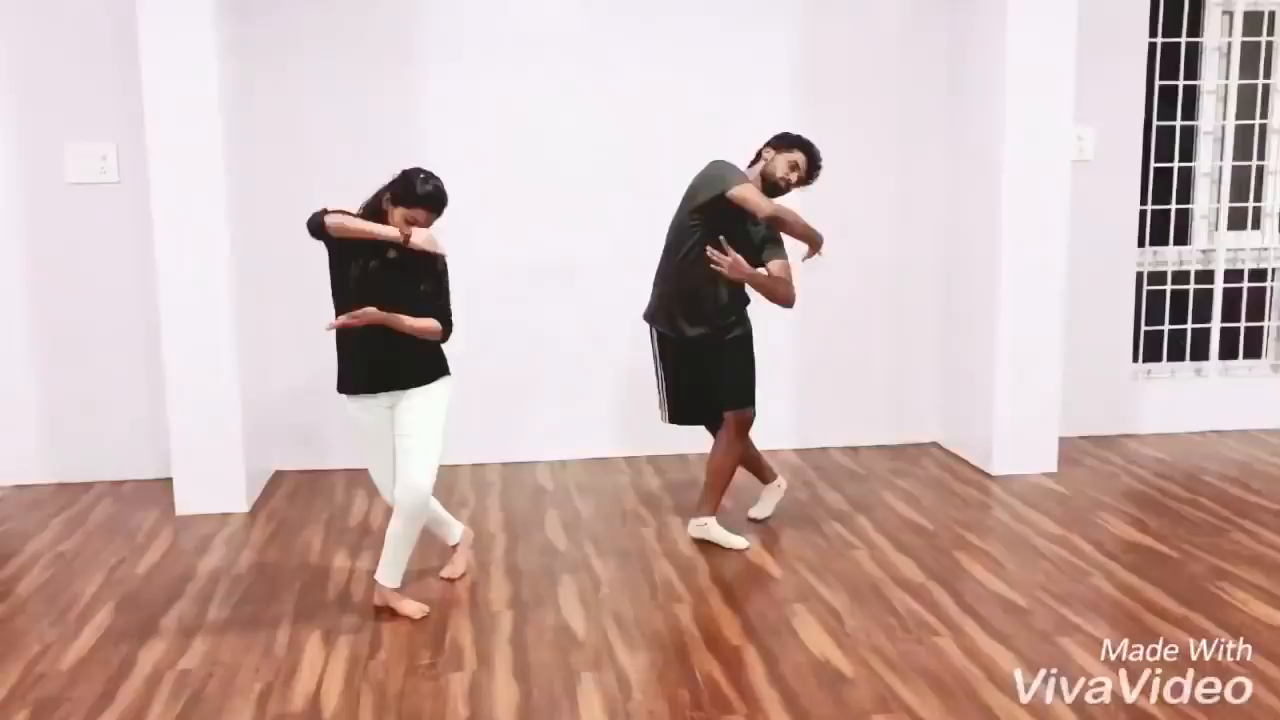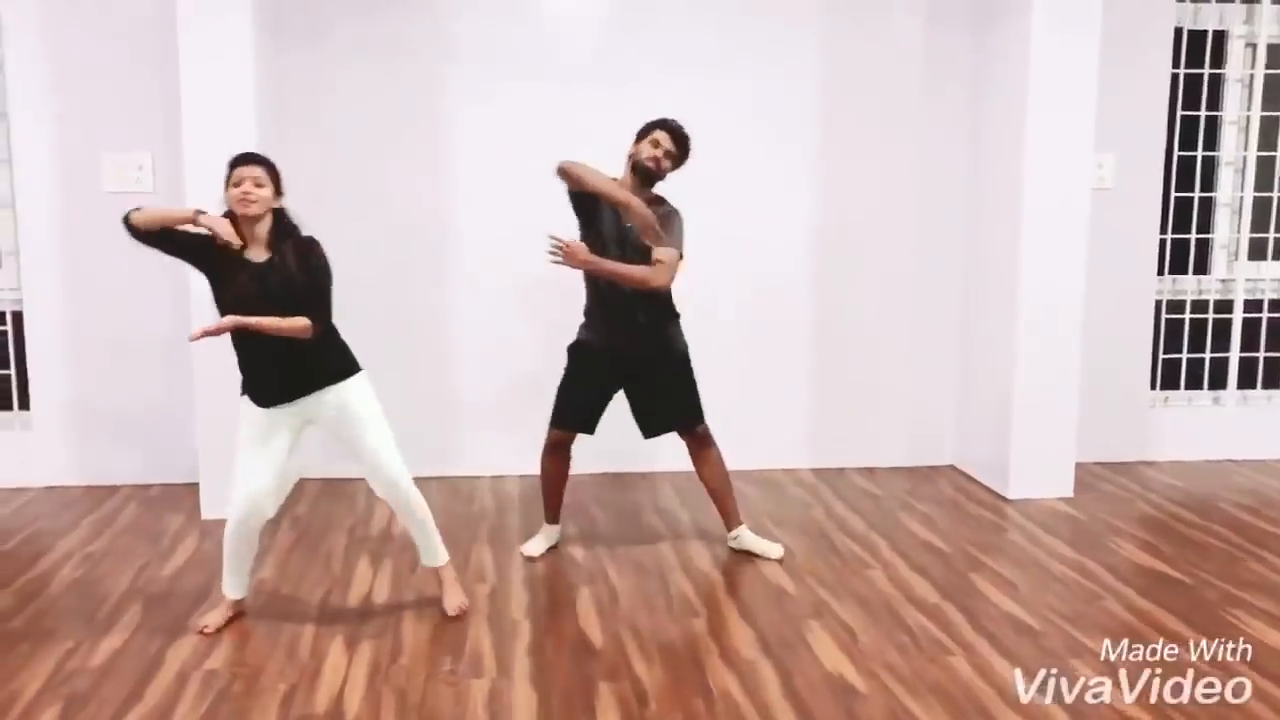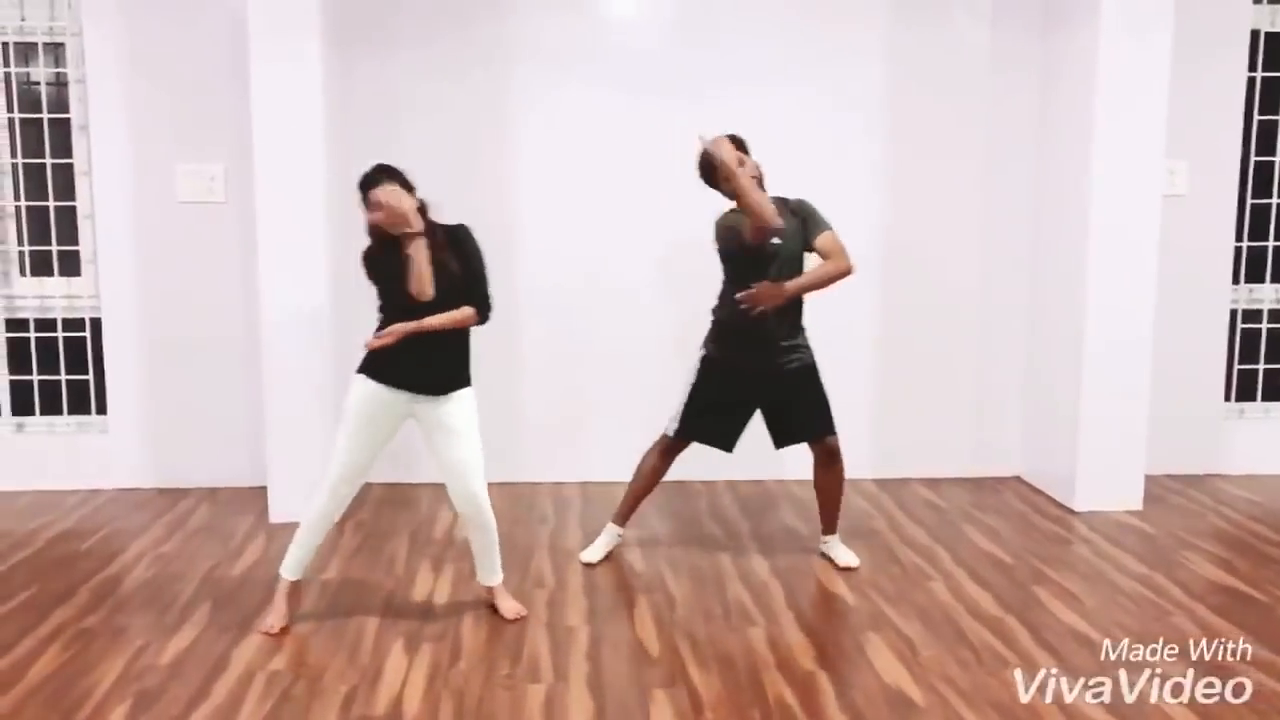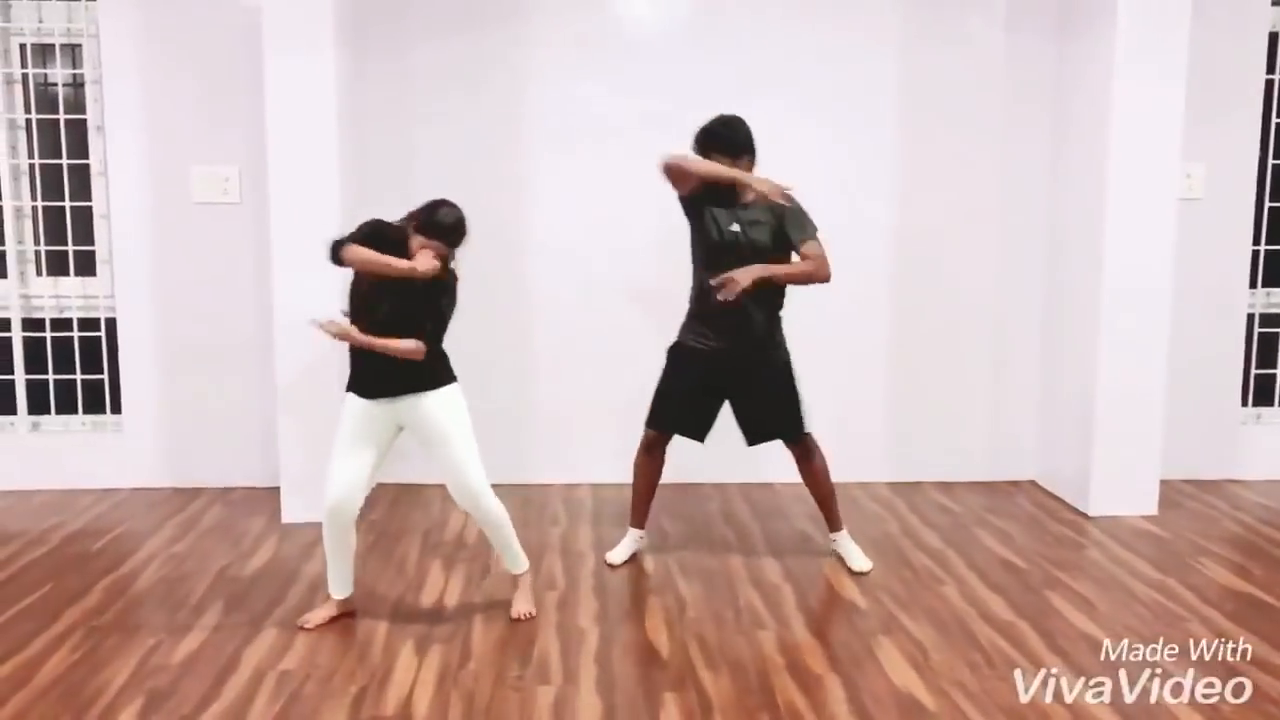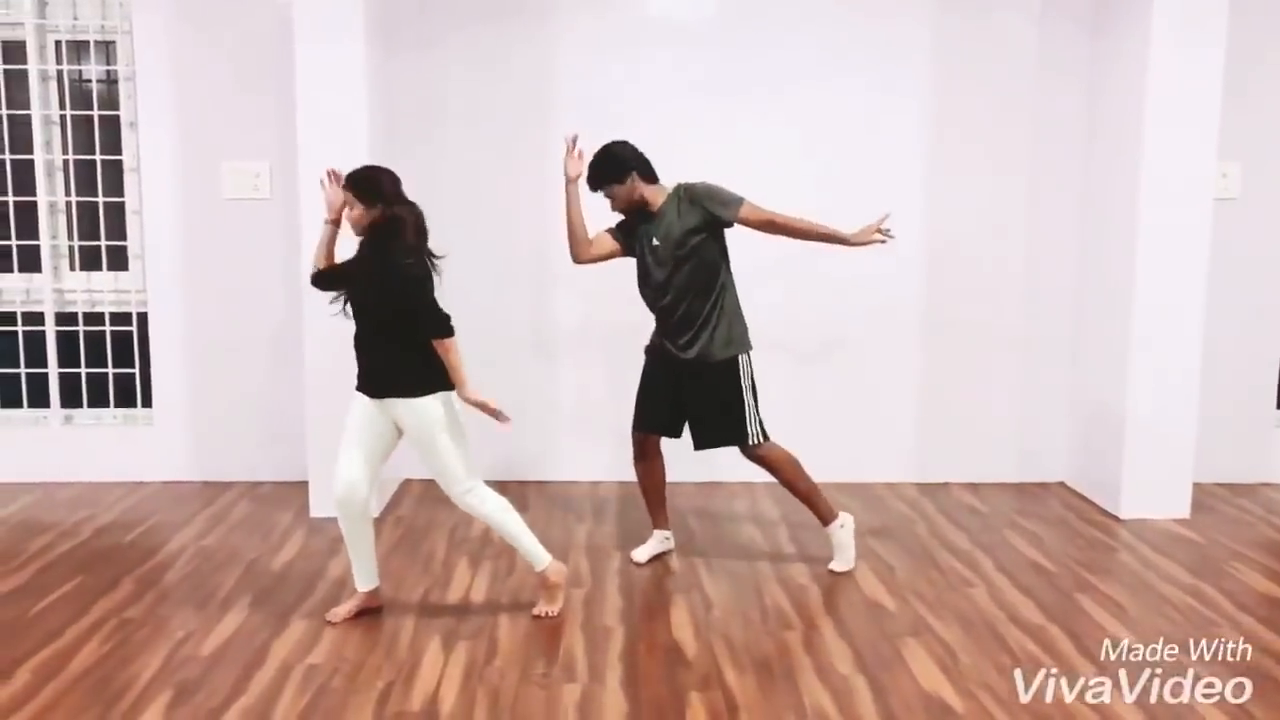
dt=0.7s
person 1, frame 1
left shoulder: (429, 260)
right shoulder: (349, 240)
left elbow: (440, 329)
right elbow: (318, 223)
left wrist: (380, 316)
right wrist: (398, 237)
left hip: (422, 384)
right hip: (365, 387)
left knee: (414, 486)
right knee: (394, 490)
left ankle: (387, 586)
right ankle: (458, 535)
person 1, frame 2
left shoulder: (305, 251)
right shoulder: (213, 253)
left elbow: (313, 325)
right elbow: (135, 223)
left wrist: (240, 321)
right wrist: (199, 218)
left hip: (336, 385)
right hip: (268, 398)
left knee: (395, 481)
right knee: (248, 505)
left ankle: (443, 572)
right ankle: (232, 598)
person 1, frame 3
left shoulder: (458, 237)
right shoulder: (377, 257)
left elbow: (479, 309)
right elbow: (420, 299)
left wrist: (416, 327)
right wrist: (411, 234)
left hip: (449, 388)
right hip: (383, 382)
left knee: (471, 495)
right knee: (337, 484)
left ankle: (494, 586)
right ankle: (288, 586)
person 1, frame 4
left shoulder: (444, 280)
right shoulder: (379, 236)
left elbow: (423, 348)
right elbow: (343, 252)
left wrist: (361, 338)
right wrist: (409, 267)
left hip: (431, 393)
right hip: (369, 395)
left knee: (473, 490)
right knee: (338, 500)
left ankle: (520, 576)
right ankle: (340, 597)
person 1, frame 5
left shoulder: (403, 259)
right shoulder: (374, 257)
left elbow: (437, 326)
right elbow: (323, 277)
left wrist: (463, 388)
right wrist: (332, 219)
left hip: (421, 394)
right hip: (373, 393)
left knee: (467, 492)
right knee: (348, 493)
left ankle: (550, 571)
right ankle: (367, 591)
person 2, frame 1
left shoulder: (767, 228)
right shoulder: (718, 173)
left elbow: (786, 295)
right elbow: (771, 210)
left wrist: (747, 274)
right wrist: (814, 239)
left hip: (728, 327)
right hip: (675, 325)
left knee: (737, 417)
right knee: (716, 423)
left ankle: (704, 518)
right ankle: (772, 481)
person 2, frame 2
left shoulder: (668, 215)
right shoulder: (594, 195)
left elbow: (659, 279)
right elbow: (567, 169)
left wrist: (591, 262)
right wrist: (631, 205)
left hip: (658, 343)
right hip: (599, 341)
left knee: (697, 435)
right knee: (558, 436)
left ankle: (738, 531)
right ankle: (551, 528)
person 2, frame 3
left shoulder: (800, 211)
right shoulder: (729, 226)
left elbow: (842, 263)
right elbow: (766, 223)
left wrist: (786, 289)
right wrist: (728, 165)
left hip: (789, 355)
right hip: (730, 355)
left knee: (828, 446)
right knee: (671, 443)
left ankle: (829, 538)
right ankle: (614, 530)
person 2, frame 4
left shoulder: (783, 208)
right shoulder: (701, 198)
left elbow: (821, 269)
right elbow: (672, 164)
left wrist: (759, 271)
right wrist: (742, 179)
left hip: (761, 348)
right hip: (699, 344)
left knee: (800, 441)
right knee: (654, 436)
left ankle: (838, 535)
right ankle: (635, 533)
person 2, frame 5
left shoulder: (698, 199)
right shoulder: (632, 230)
left elbow: (769, 221)
right elbow: (581, 253)
left wrist: (847, 238)
right wrist: (571, 185)
left hip: (721, 350)
right hip: (668, 350)
left knee: (756, 446)
right knee: (644, 438)
left ankle: (835, 522)
right ankle: (661, 533)
